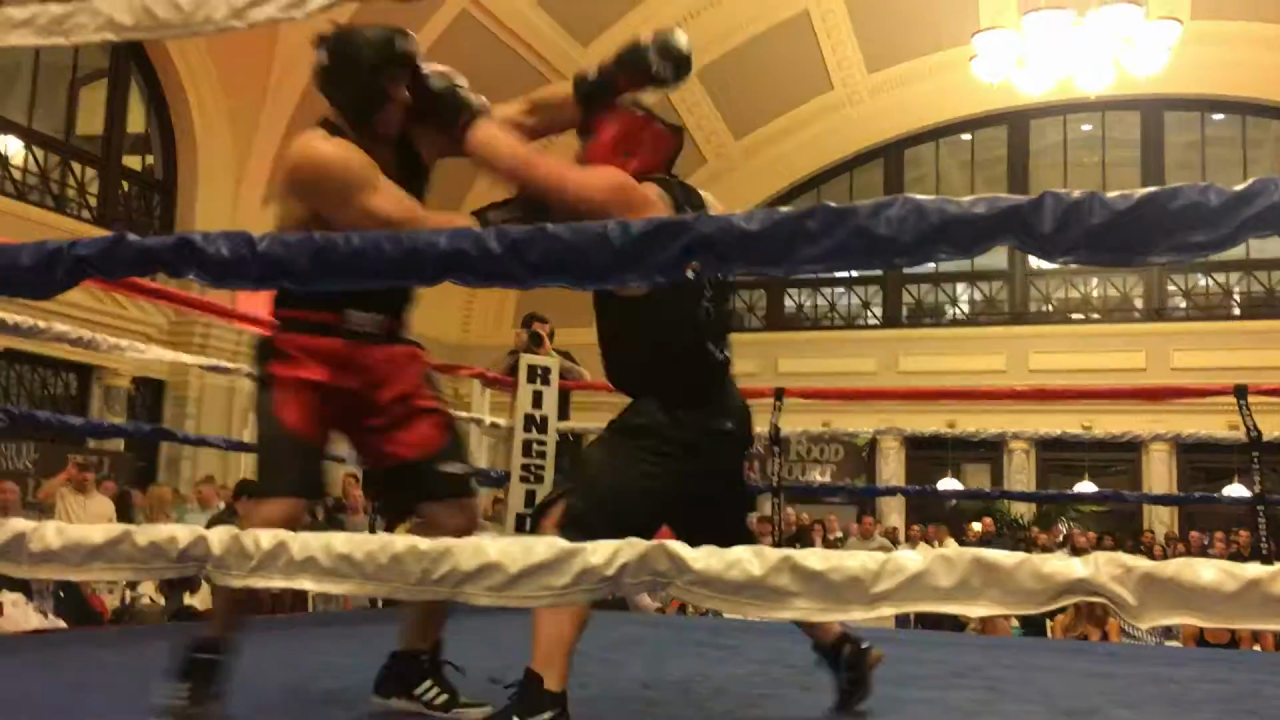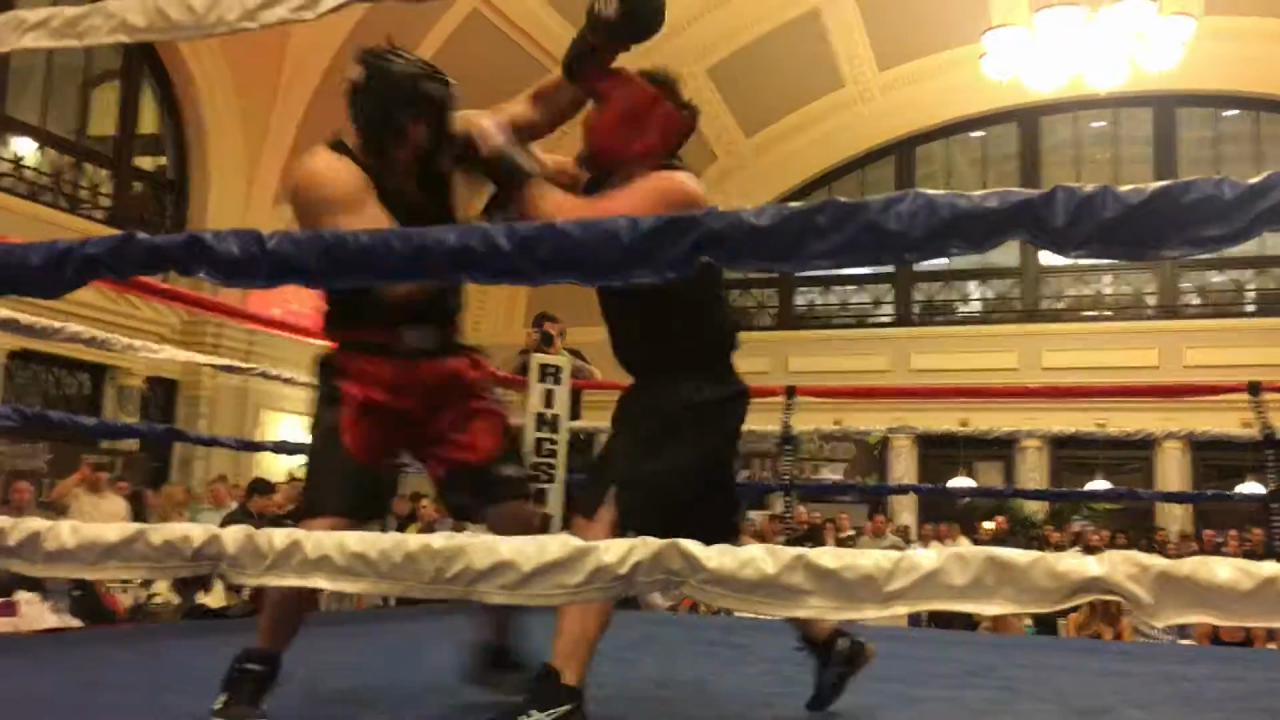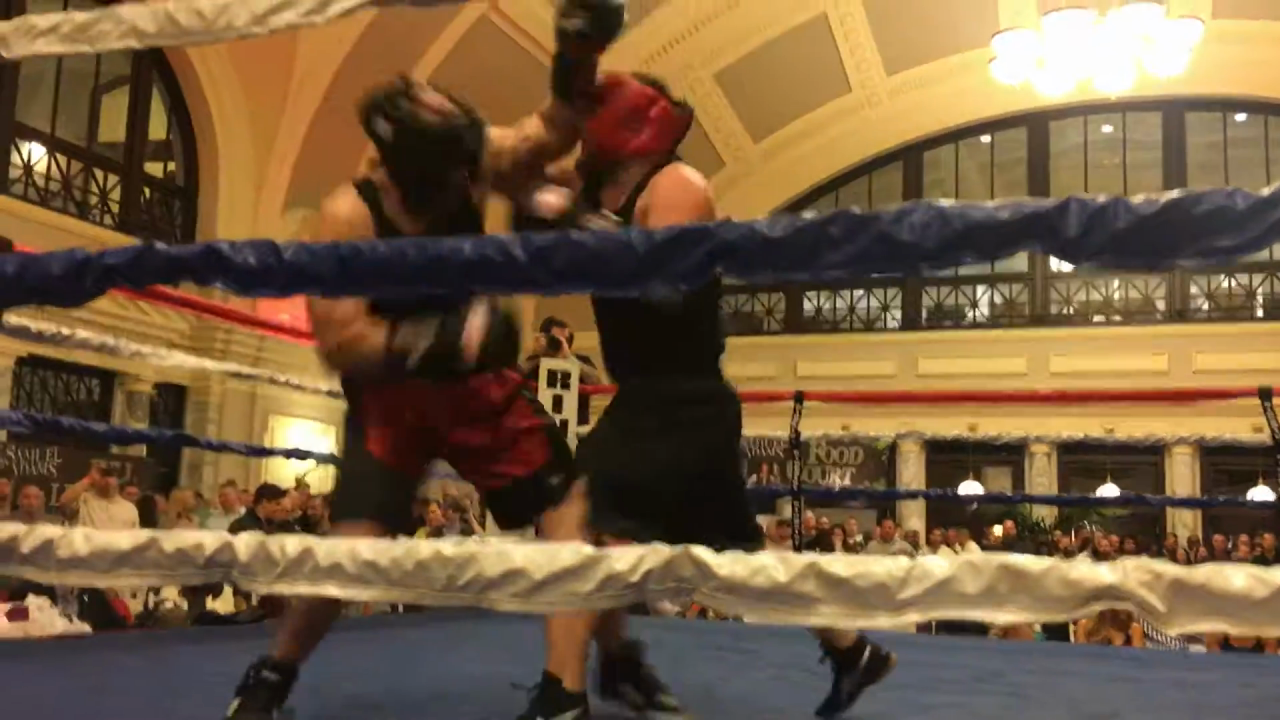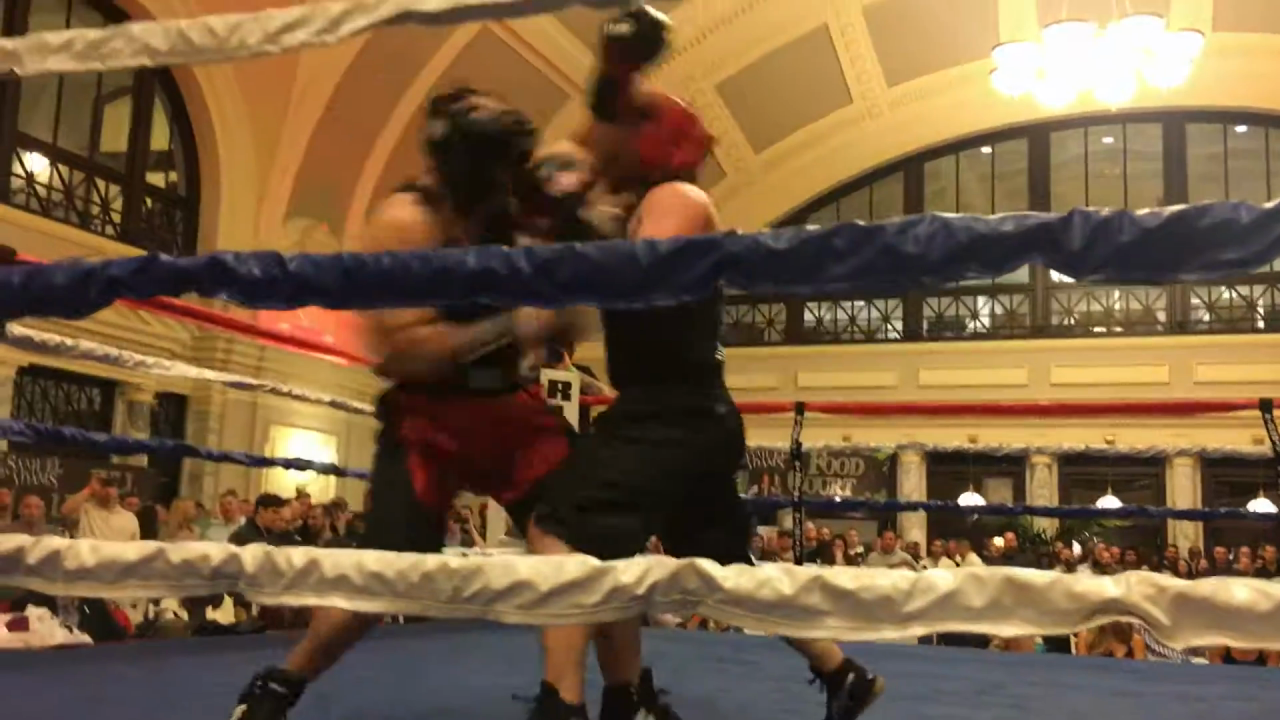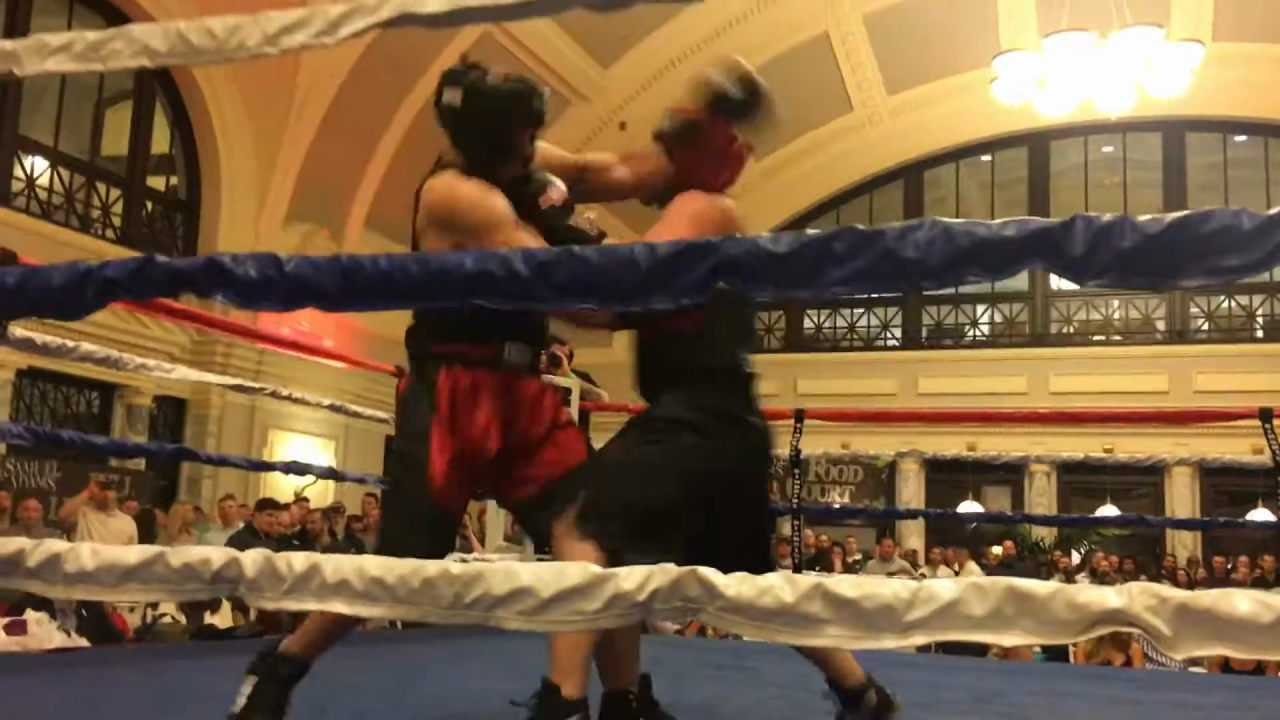
dt=0.1s
person 1, frame 1
left shoulder: (410, 133)
right shoulder: (318, 152)
left elbow: (521, 122)
right elbow: (427, 234)
left wrist: (616, 79)
left hip: (384, 359)
right hip: (307, 357)
left knee: (448, 516)
right knee: (283, 508)
right ankle: (203, 661)
person 1, frame 2
left shoulder: (438, 143)
right shoulder: (325, 174)
left elbow: (534, 110)
right elbow: (396, 276)
left hip: (446, 367)
right hip: (367, 375)
left knee: (515, 515)
right knee: (331, 528)
left ankle: (500, 650)
person 1, frame 3
left shoulder: (470, 164)
right shoulder: (348, 215)
left elbow: (558, 126)
right elbow: (340, 342)
left wrist: (577, 58)
right wrist: (438, 341)
left hip: (487, 388)
right hip: (399, 398)
left knee: (569, 519)
right knee: (361, 540)
person 1, frame 4
left shoulder: (498, 188)
right shoulder: (403, 224)
right elbow: (404, 351)
right wrist: (512, 327)
left hip: (507, 408)
right hip: (433, 416)
person 1, frame 5
left shoulder: (525, 169)
right shoulder: (459, 196)
left elbow: (622, 176)
left wrist: (691, 137)
left hip: (523, 390)
right hip: (452, 393)
right knee: (404, 560)
right ankle: (280, 667)
person 2, frame 1
left shoulder: (626, 199)
right shoulder: (688, 202)
left hip: (670, 423)
right hip: (714, 419)
left knee: (562, 529)
right knee: (732, 552)
right ankle: (843, 648)
person 2, frame 2
left shoulder: (670, 190)
right shoulder: (615, 186)
left elbow: (573, 227)
left wrist: (506, 161)
left hip: (686, 399)
right hip: (681, 395)
left knee: (598, 528)
right knee: (716, 547)
right ankle: (832, 642)
person 2, frame 3
left shoulder: (674, 187)
right shoulder: (608, 189)
left elbow: (664, 289)
left wrist: (574, 227)
left hip: (679, 401)
right hip: (657, 399)
left knee: (582, 524)
right knee: (731, 549)
right ankle: (853, 652)
person 2, frame 4
left shoulder: (676, 202)
right shoulder: (651, 206)
left hip: (668, 417)
right hip: (692, 419)
left knee: (557, 531)
right knee: (730, 576)
person 2, frame 5
left shoulder: (703, 214)
right shoulder: (693, 221)
left hip: (693, 421)
right hip: (734, 432)
left knee: (581, 534)
right knee: (757, 584)
